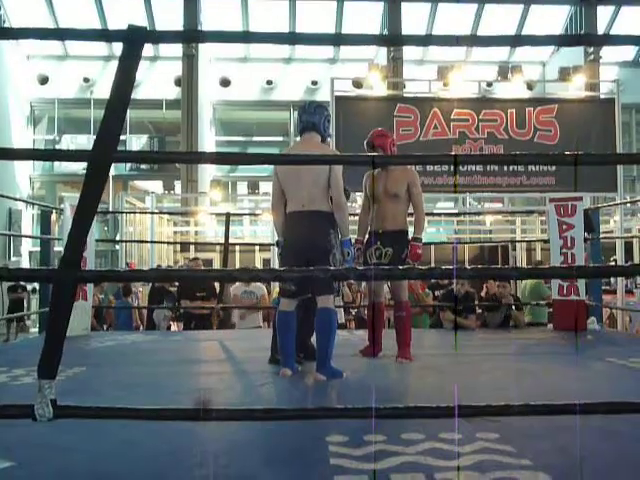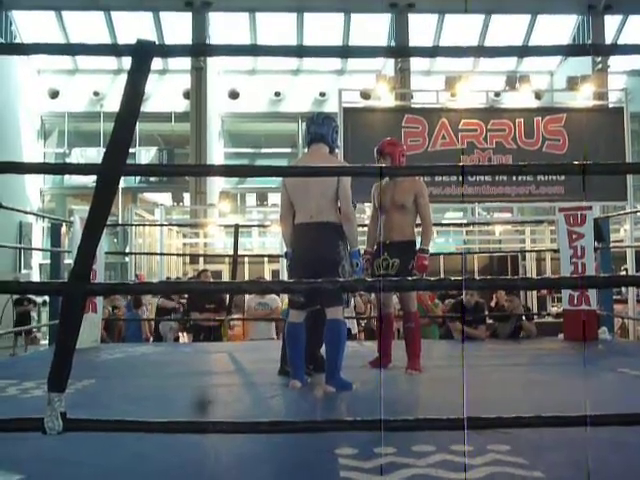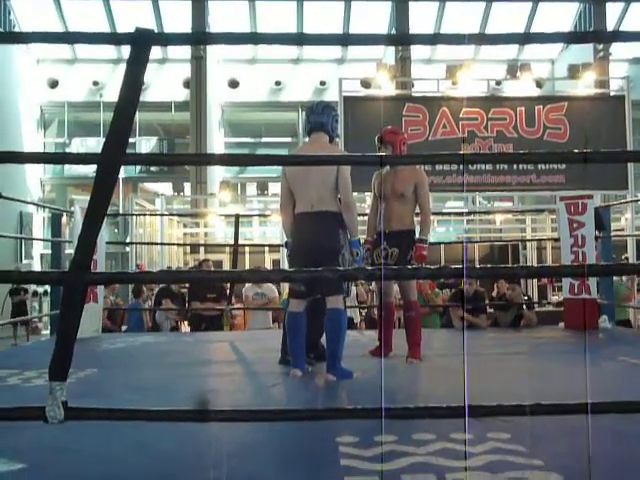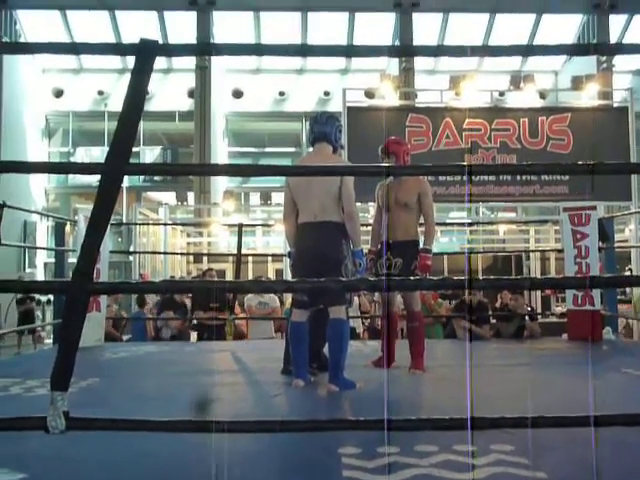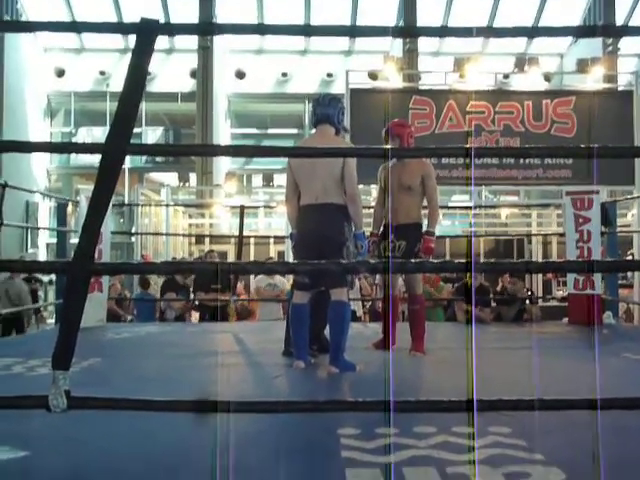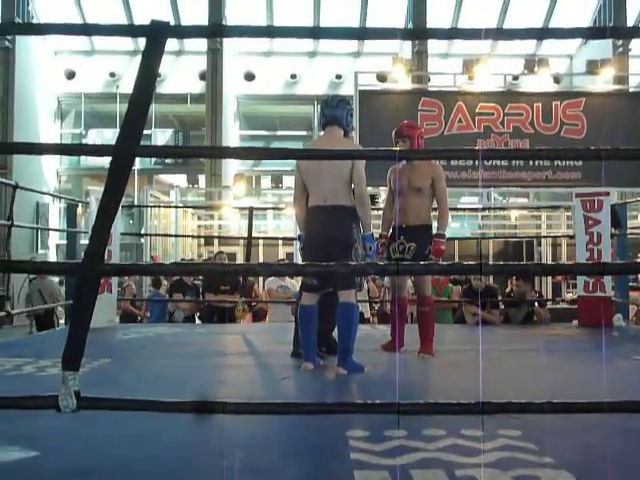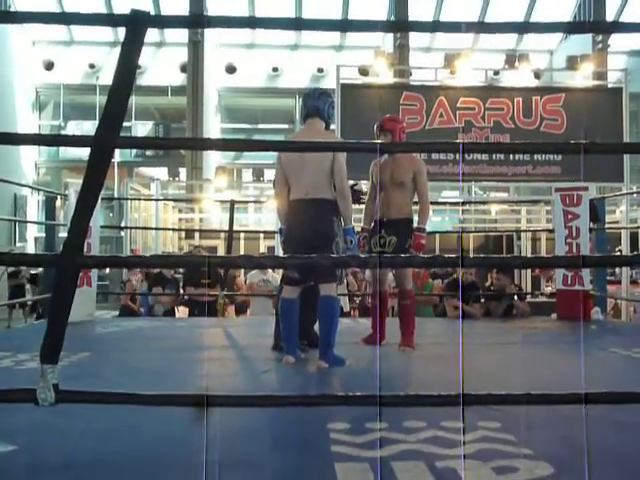
dt=0.5s
person 1, frame 1
right shoulder: (329, 155)
left elbow: (276, 206)
right elbow: (339, 202)
left wrist: (282, 238)
right wrist: (346, 238)
left hip: (292, 229)
right hip: (321, 227)
left knee: (288, 299)
right knee: (325, 298)
left ankle: (287, 363)
right ankle: (324, 366)
person 1, frame 2
right shoulder: (338, 165)
left elbow: (285, 217)
right elbow: (347, 213)
left wrist: (290, 249)
right wrist: (354, 249)
left hip: (301, 240)
right hip: (329, 238)
left knee: (297, 310)
right knee: (335, 309)
left ankle: (296, 374)
right ankle: (333, 378)
person 1, frame 3
right shoulder: (337, 155)
left elbow: (285, 207)
right elbow: (347, 202)
left wrist: (290, 239)
right wrist: (355, 238)
left hip: (301, 230)
right hip: (329, 228)
left knee: (297, 299)
right knee: (335, 298)
left ankle: (297, 364)
right ankle: (334, 367)
person 1, frame 4
right shoulder: (341, 165)
left elbow: (288, 216)
right elbow: (350, 212)
left wrist: (293, 249)
right wrist: (357, 249)
left hip: (304, 239)
right hip: (332, 238)
left knee: (300, 309)
right knee: (338, 308)
left ankle: (299, 373)
right ankle: (336, 377)
person 1, frame 5
right shoulder: (343, 147)
left elbow: (290, 198)
right elbow: (352, 194)
left wrist: (295, 231)
right wrist: (359, 230)
left hip: (306, 222)
right hip: (334, 220)
left knee: (301, 290)
right knee: (339, 290)
left ankle: (300, 355)
right ankle: (336, 359)
person 1, frame 6
left shoulder: (306, 152)
right shoulder: (352, 149)
left elbow: (298, 200)
right elbow: (361, 196)
left wrist: (303, 232)
right wrist: (368, 233)
left hip: (314, 223)
right hip: (343, 222)
left knee: (309, 292)
right knee: (347, 292)
left ankle: (308, 357)
right ankle: (345, 360)
person 1, frame 7
right shoulder: (333, 141)
left elbow: (280, 192)
right elbow: (341, 188)
left wrist: (284, 225)
right wrist: (349, 226)
left hip: (296, 217)
right hip: (324, 215)
left knee: (291, 285)
right knee: (328, 285)
left ankle: (289, 350)
right ankle: (326, 354)
person 2, frame 1
left shoulder: (408, 174)
right shoulder: (369, 178)
left elbow: (419, 211)
left wrist: (417, 241)
right wrist: (359, 241)
left hip: (398, 237)
right hip: (374, 238)
left knee: (399, 292)
right knee: (374, 292)
left ankle: (404, 348)
right ankle: (374, 343)
person 2, frame 2
left shoulder: (416, 185)
right shoulder: (377, 188)
left elbow: (426, 222)
left wrist: (423, 253)
right wrist: (368, 252)
left hip: (405, 248)
right hip: (382, 248)
left knee: (408, 303)
right knee: (383, 304)
left ankle: (414, 359)
right ankle: (383, 355)
person 2, frame 3
left shoulder: (416, 174)
right shoulder: (378, 177)
left elbow: (426, 212)
left wrist: (422, 243)
right wrist: (368, 241)
left hip: (405, 237)
right hip: (382, 238)
left knee: (408, 292)
right knee: (384, 293)
left ankle: (415, 348)
right ankle: (384, 344)
person 2, frame 4
left shoulder: (420, 184)
right shoulder: (381, 187)
left elbow: (429, 222)
left wrist: (426, 252)
right wrist: (372, 251)
left hip: (409, 247)
right hip: (385, 247)
left knee: (412, 302)
right knee: (387, 303)
left ankle: (418, 359)
right ankle: (387, 354)
person 2, frame 5
left shoulder: (423, 167)
right shoulder: (384, 170)
left elbow: (433, 204)
left wrist: (429, 235)
right wrist: (374, 233)
left hip: (412, 230)
right hip: (388, 230)
left knee: (413, 285)
right knee: (388, 285)
left ankle: (418, 341)
right ankle: (388, 337)
person 2, frame 6
left shoulder: (433, 169)
right shoulder: (394, 172)
left elbow: (443, 206)
left wrist: (440, 237)
right wrist: (383, 235)
left hip: (421, 232)
right hip: (398, 232)
left knee: (423, 287)
right knee: (397, 287)
left ankle: (426, 343)
right ankle: (396, 338)
person 2, frame 7
left shoulder: (414, 163)
right shoulder: (376, 165)
left elbow: (424, 200)
left wrist: (420, 231)
right wrist: (365, 229)
left hip: (402, 226)
right hip: (379, 226)
left knee: (404, 280)
right knee: (378, 280)
left ankle: (407, 336)
right ankle: (377, 332)
